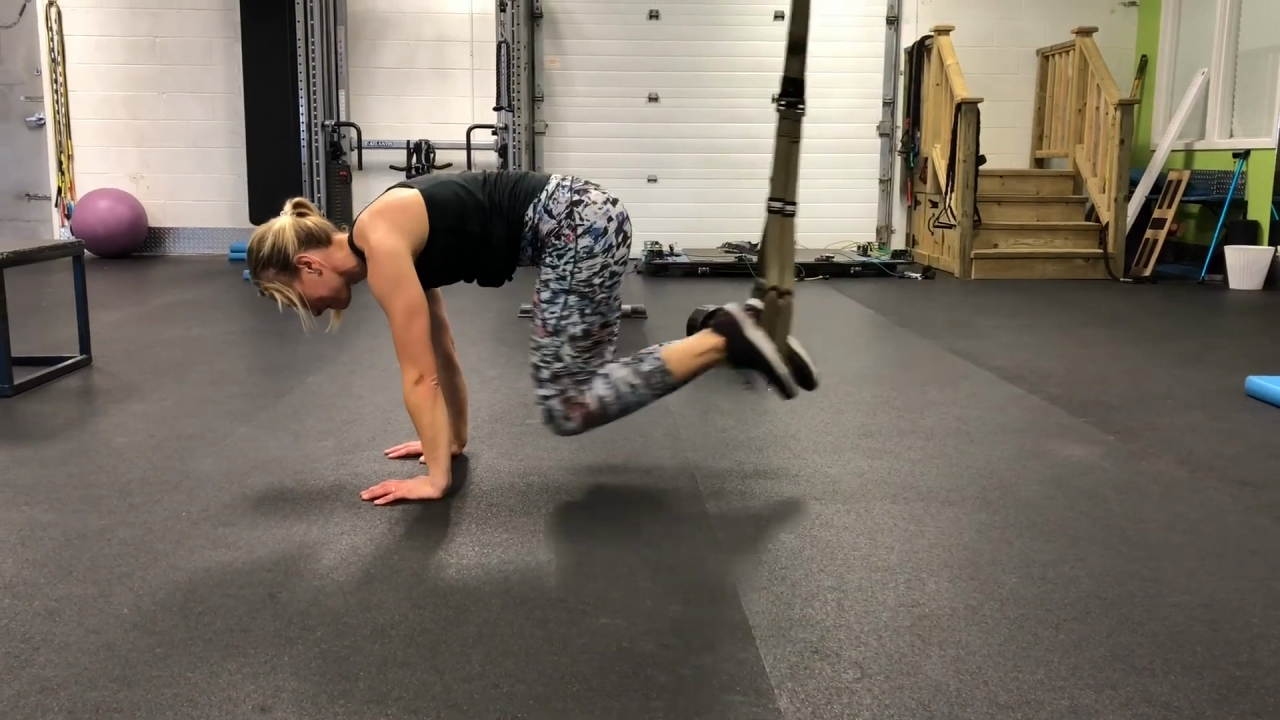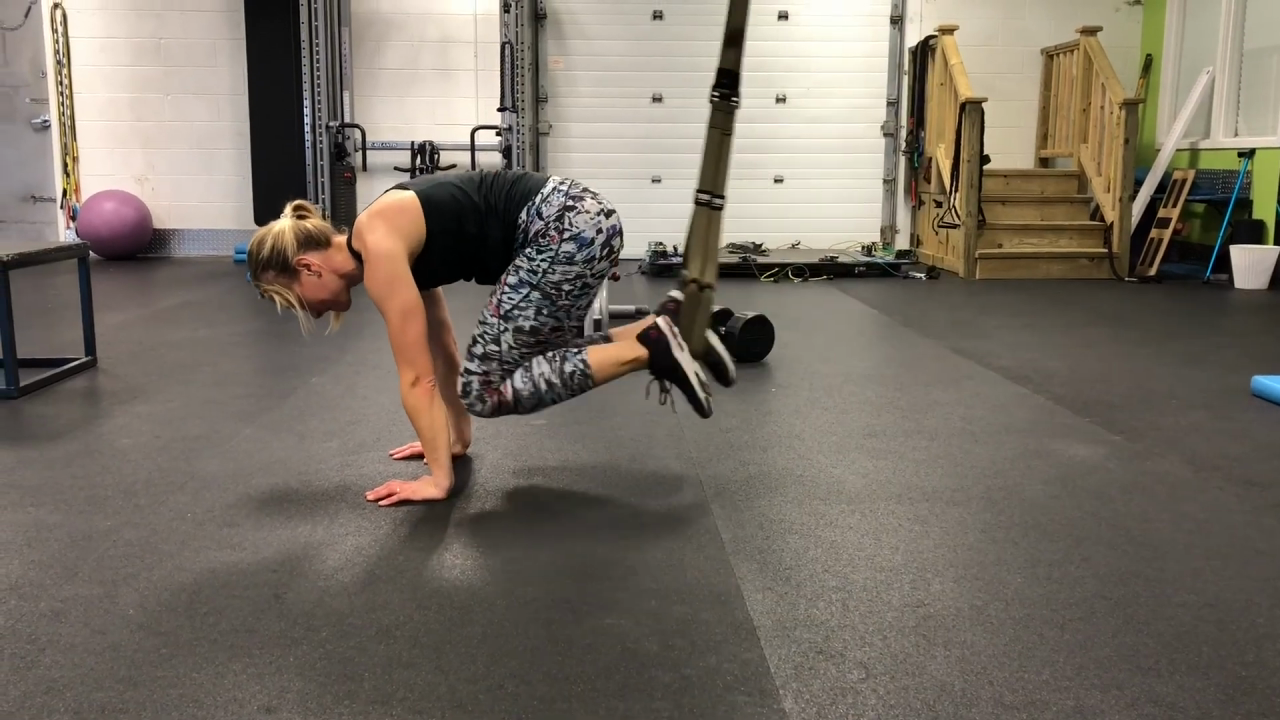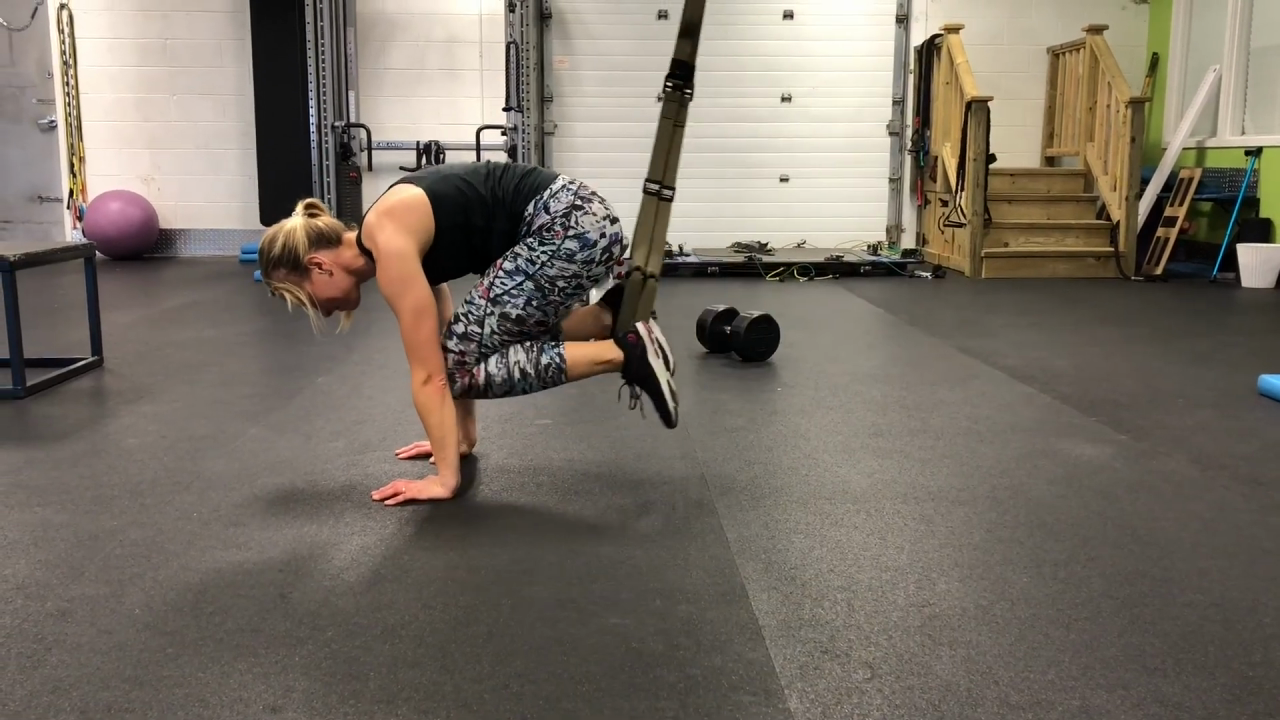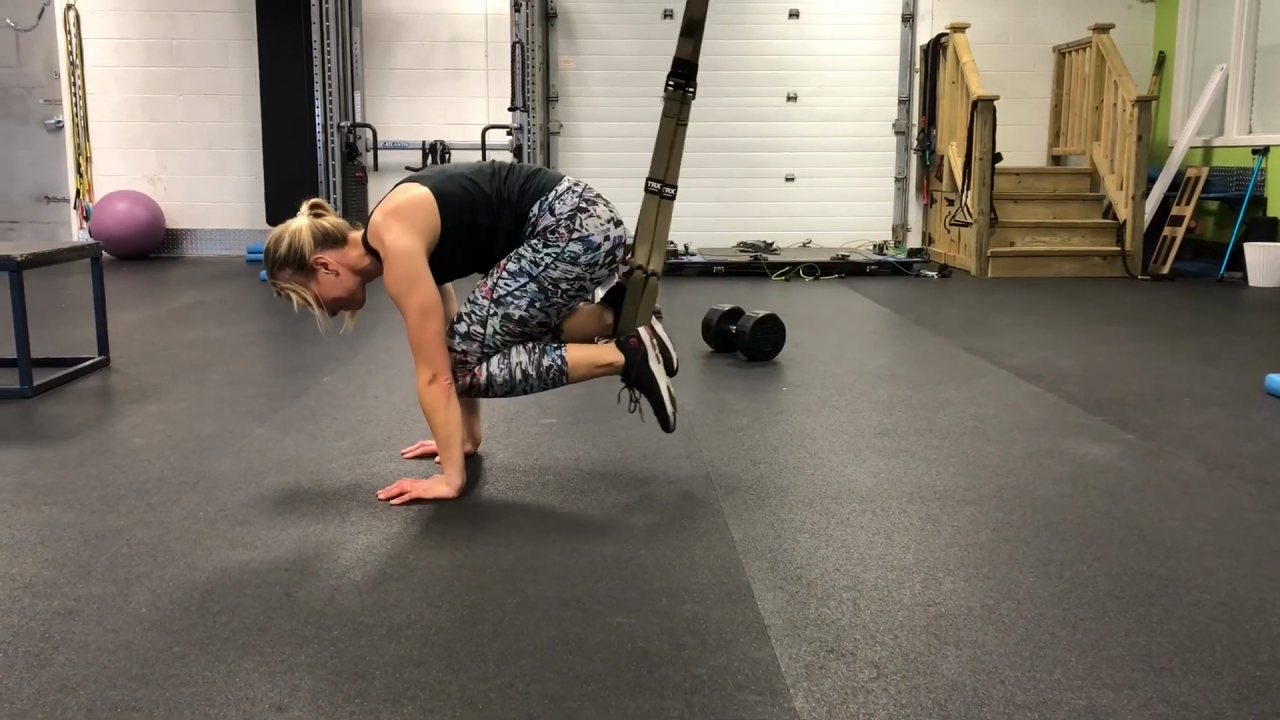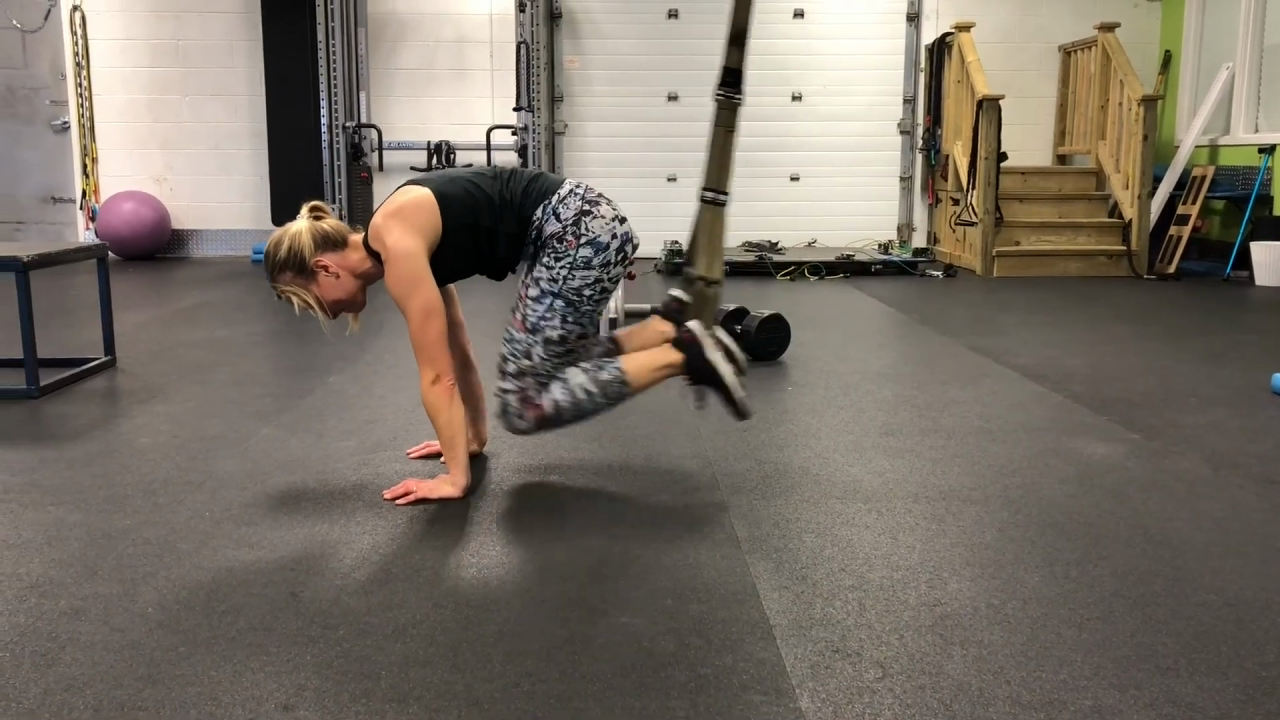
dt=0.3s
person 1, frame 1
left shoulder: (380, 246)
right shoulder: (399, 243)
left elbow: (420, 375)
right elbow: (442, 354)
left wrist: (436, 477)
right wrist: (453, 438)
left hip: (576, 223)
right hip: (583, 221)
left knee: (567, 408)
right knee: (582, 387)
left ankle: (721, 341)
right ankle: (731, 333)
person 1, frame 2
left shoulder: (378, 249)
right shoulder: (396, 242)
left elbow: (417, 376)
right elbow: (440, 351)
left wrist: (439, 478)
right wrist: (456, 437)
left hip: (566, 226)
right hip: (573, 221)
left knee: (484, 389)
right knee: (518, 375)
left ankle: (645, 350)
right ankle: (659, 328)
person 1, frame 3
left shoulder: (388, 244)
right shoulder: (398, 234)
left elbow: (430, 373)
right elbow: (446, 341)
left wrist: (446, 478)
right wrist: (462, 436)
left hip: (570, 227)
right hip: (580, 221)
left knee: (459, 365)
right knee: (482, 348)
left ankle: (620, 353)
right ankle: (612, 319)
person 1, frame 4
left shoulder: (395, 244)
right shoulder: (399, 233)
left elbow: (435, 372)
right elbow: (451, 343)
left wrist: (450, 476)
right wrist: (467, 436)
left hip: (574, 227)
right hip: (581, 224)
left knee: (459, 362)
right knee: (479, 350)
left ankle: (622, 356)
right ankle: (612, 317)
person 1, frame 5
left shoulder: (396, 244)
right shoulder: (403, 244)
left elbow: (435, 373)
right elbow: (453, 352)
left wrist: (455, 476)
right wrist: (472, 437)
left hip: (581, 230)
right hip: (581, 226)
left knee: (529, 406)
right knee: (547, 373)
left ankle: (681, 355)
right ankle: (669, 327)
